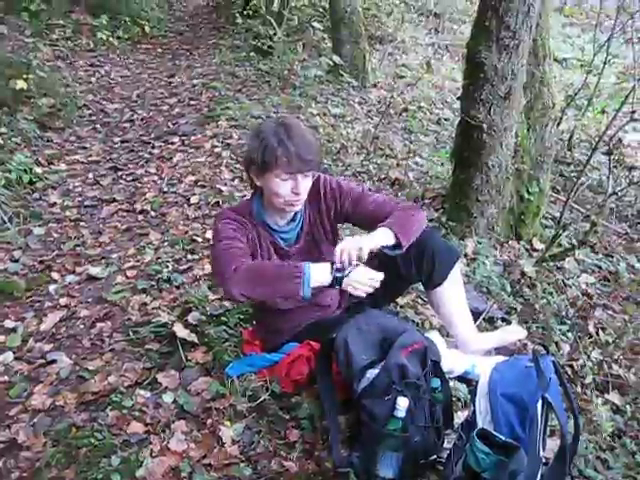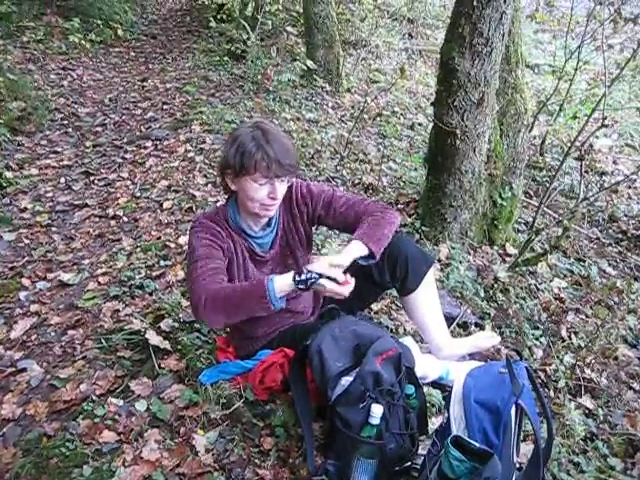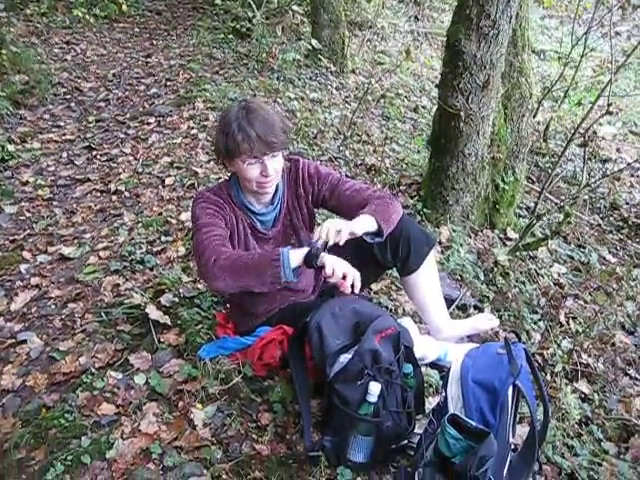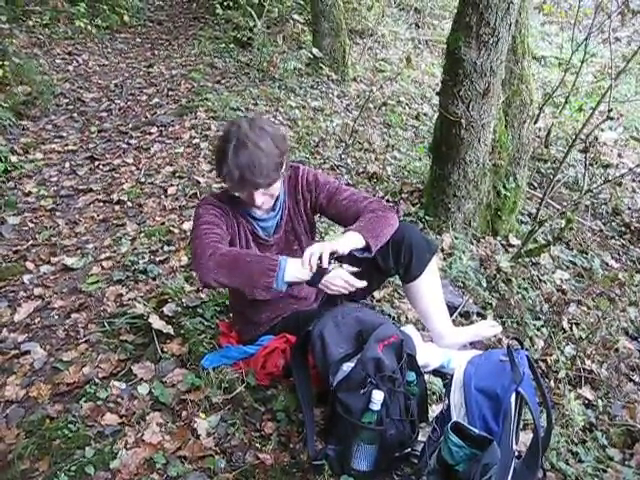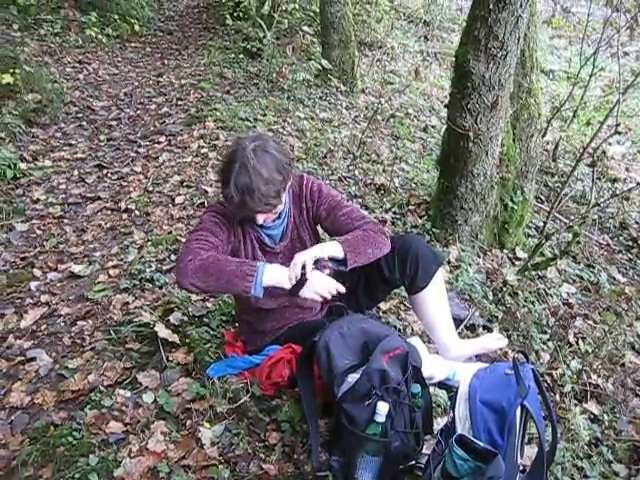
dt=0.7s
person 1, frame 1
left shoulder: (325, 192)
right shoulder: (235, 224)
left elbow: (411, 215)
right elbow: (234, 279)
left wrist: (371, 240)
right wrist: (332, 272)
left hip: (344, 298)
right hip: (296, 332)
left knee: (426, 243)
left ankle: (467, 342)
person 1, frame 2
left shoulder: (298, 196)
right shoulder: (210, 231)
left elbow: (383, 215)
right elbow: (208, 306)
left wrist: (340, 259)
right wrist: (296, 279)
left hip: (317, 304)
right hip: (270, 339)
left knee: (399, 248)
left ankle: (441, 347)
person 1, frame 3
left shoulder: (300, 174)
right shoulder: (212, 205)
left elbow: (387, 204)
right elbow: (215, 271)
left wrist: (354, 227)
right wrist: (308, 255)
left hip: (317, 282)
right hip: (269, 316)
left knee: (402, 229)
left ankle: (440, 329)
person 1, frame 4
left shoulder: (301, 181)
right shoulder: (216, 209)
left elbow: (382, 214)
right elbow: (209, 264)
left wrist: (340, 243)
right wrist: (307, 270)
left hip: (319, 291)
right hip: (273, 324)
left knee: (405, 237)
left ankle: (443, 335)
person 1, frame 5
left shoulder: (306, 190)
right shoulder: (223, 218)
left elbow: (376, 236)
right elbow: (188, 269)
left wrist: (323, 250)
right wrist: (286, 276)
left hip: (326, 296)
right hip: (281, 332)
left knee: (411, 249)
left ankle: (449, 348)
